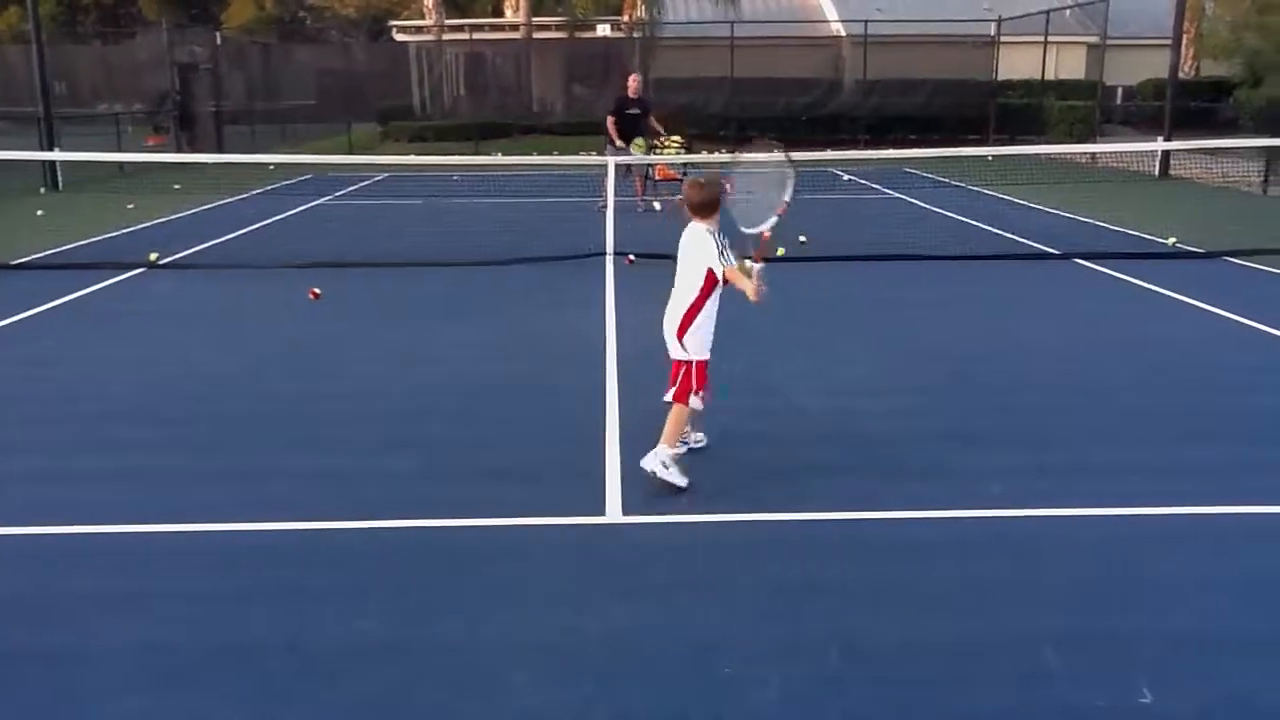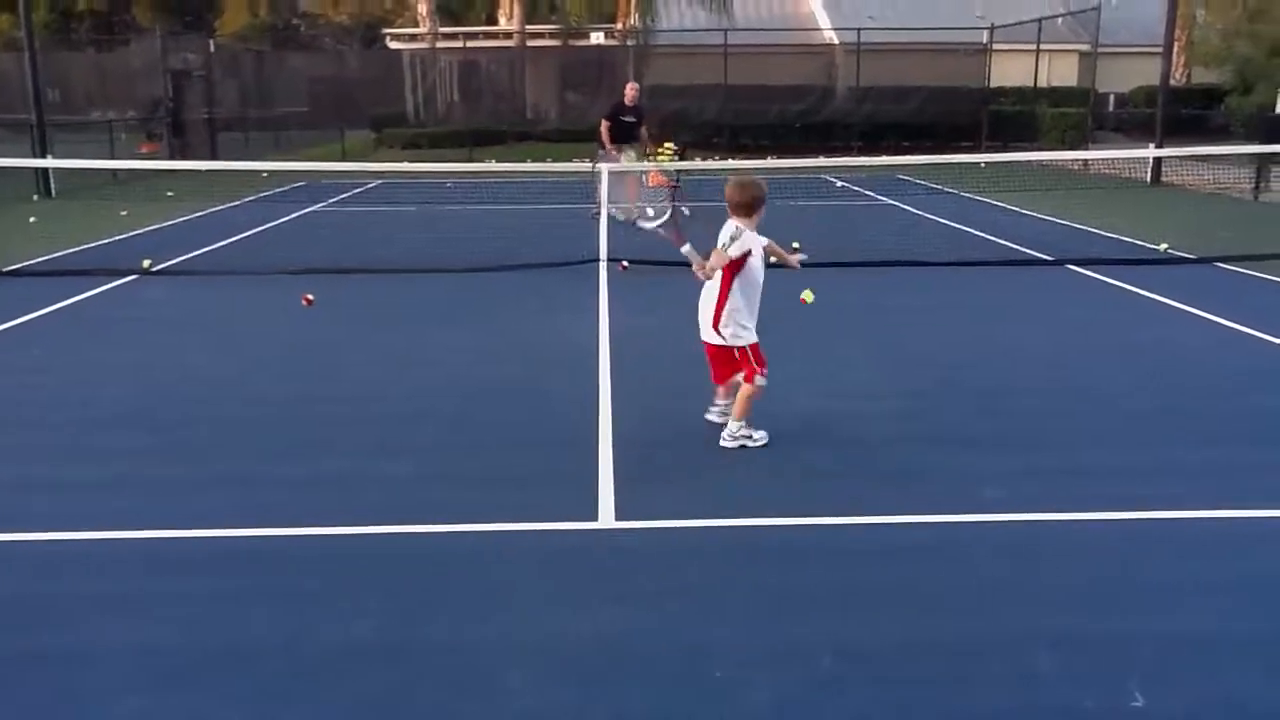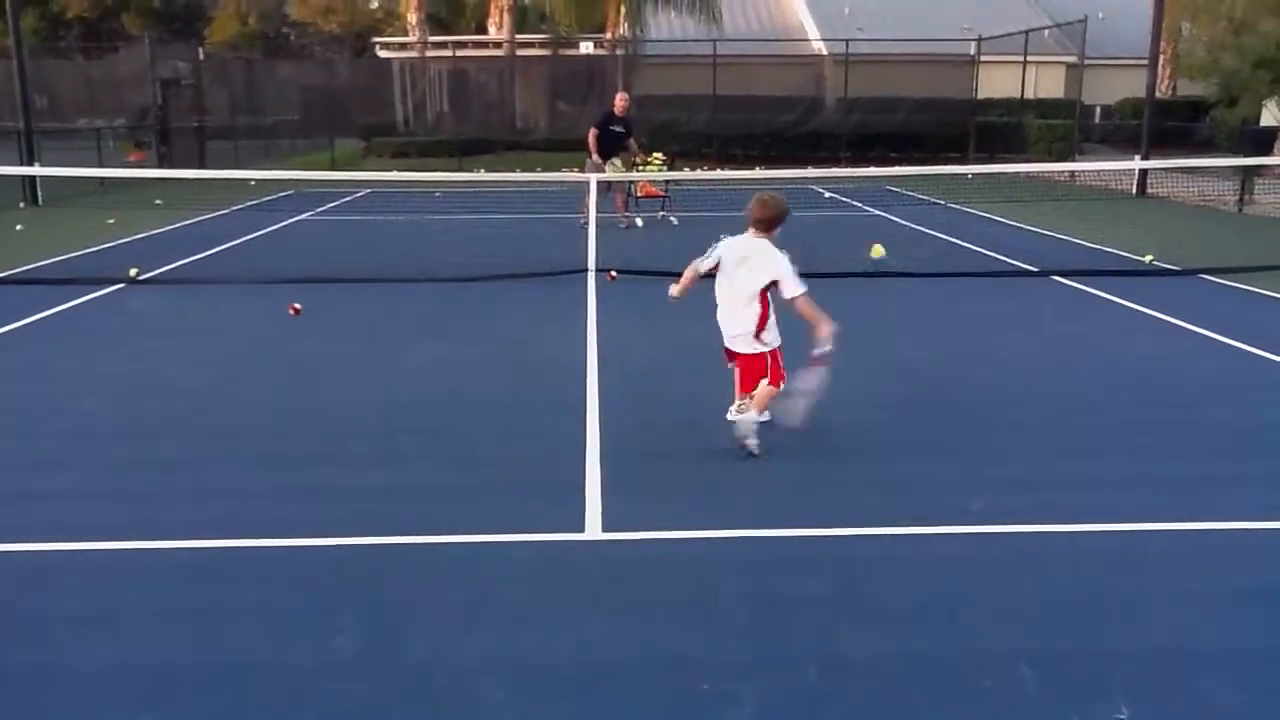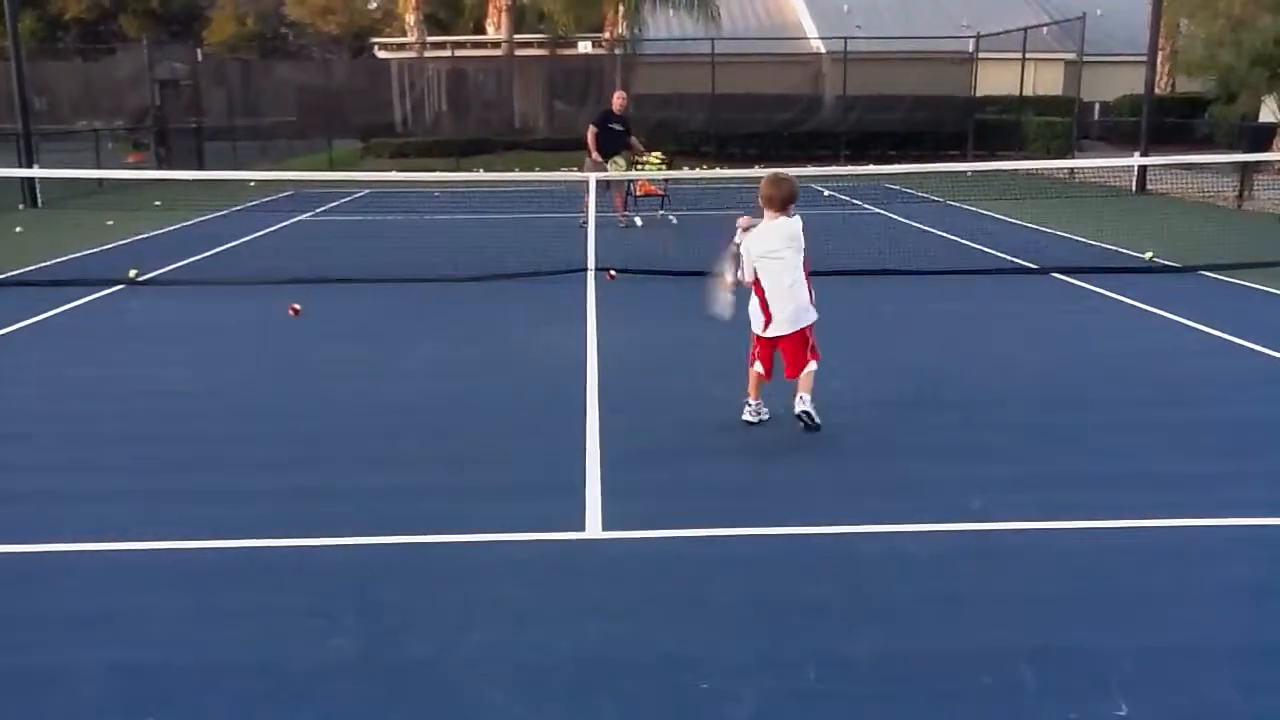
dt=0.3s
person 1, frame 1
left shoulder: (692, 232)
right shoulder: (710, 239)
right elbow: (726, 268)
left wrist: (743, 273)
right wrist: (748, 284)
left hip: (680, 322)
right hip: (689, 329)
left knee: (689, 385)
right knee: (689, 392)
left ankle: (682, 434)
right ankle: (661, 456)
person 1, frame 2
left shoulder: (748, 234)
right shoulder: (739, 234)
left elbow: (765, 245)
right elbow: (720, 254)
left wrist: (787, 257)
right wrist: (709, 267)
left hip: (718, 319)
right hip: (728, 322)
left knee: (733, 368)
right knee: (755, 374)
left ankle: (721, 405)
right ankle: (735, 430)
person 1, frame 3
left shoulder: (728, 244)
right shoulder: (777, 259)
left elbow: (696, 268)
right elbow: (797, 297)
left wrist: (680, 288)
right wrist: (821, 323)
left hip: (729, 326)
right hip: (755, 331)
left knee: (743, 364)
right knee: (773, 379)
left ankle: (741, 406)
right ankle: (750, 418)
person 1, frame 4
left shoulder: (750, 240)
right shoulder: (796, 224)
left elbow: (748, 280)
right wrist: (750, 223)
left hip: (767, 313)
right hip: (799, 311)
left knee: (759, 359)
right knee: (803, 361)
left ankle: (753, 406)
right ankle: (805, 400)
